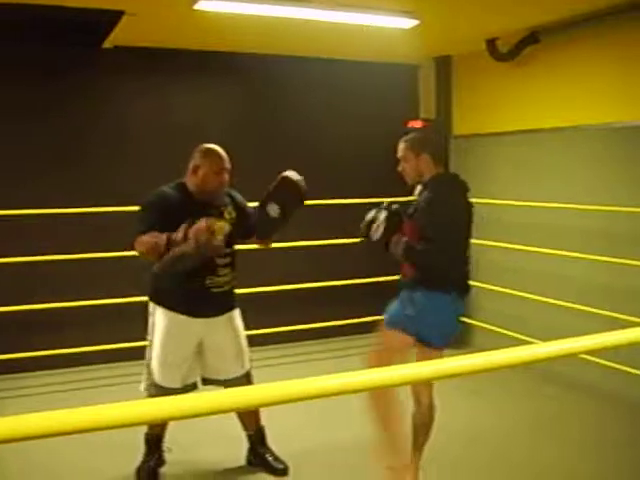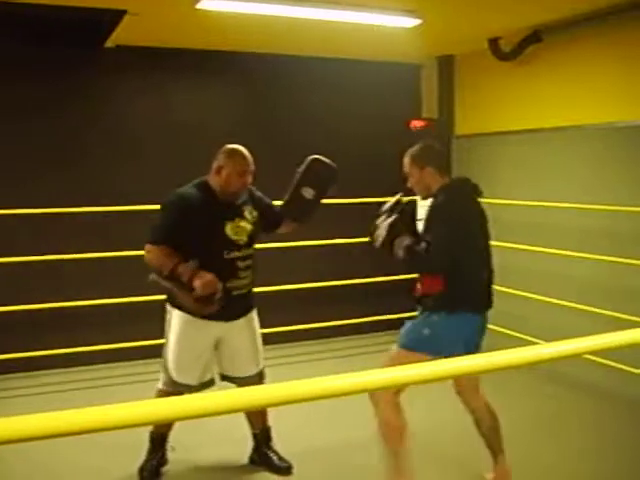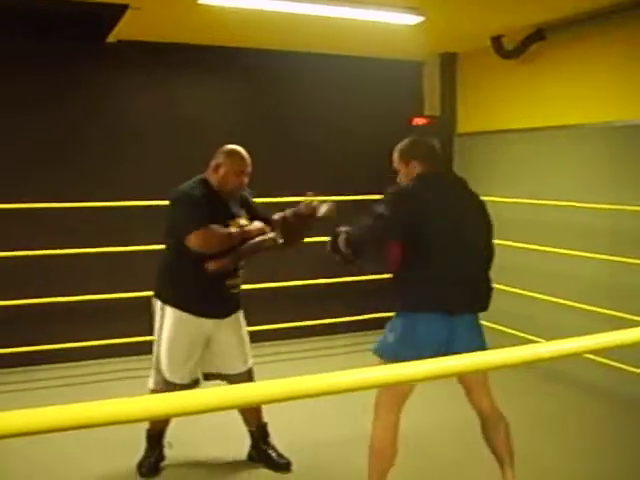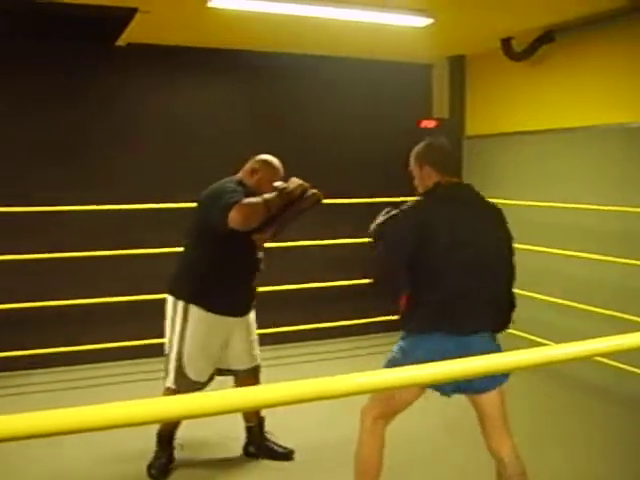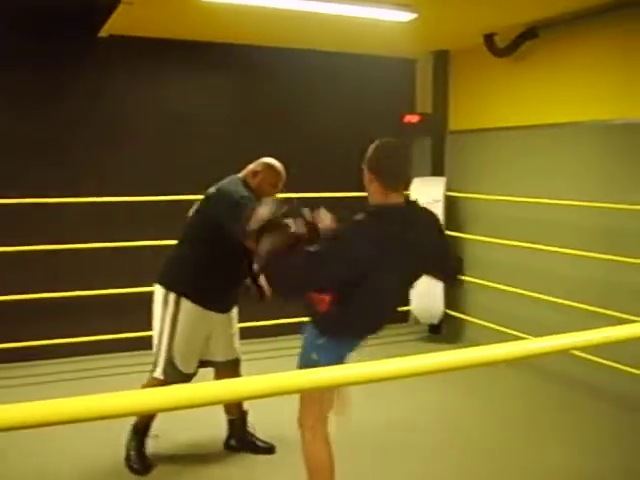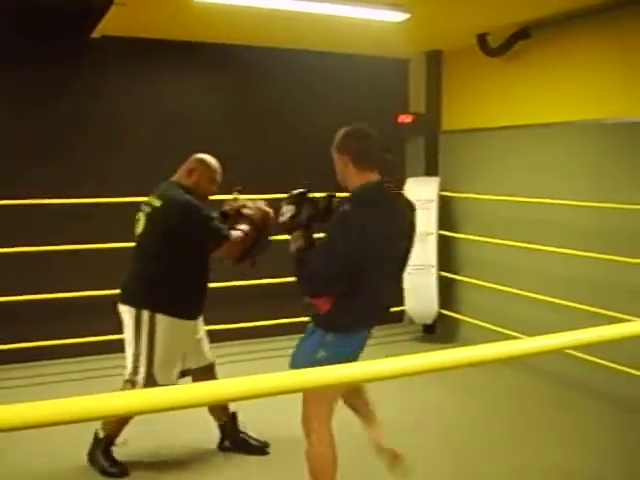
dt=0.4s
person 1, frame 1
left shoulder: (435, 198)
right shoulder: (449, 195)
left elbow: (435, 260)
left wrist: (394, 239)
right wrist: (402, 226)
left hip: (424, 297)
right hip: (448, 299)
right knee: (422, 389)
person 1, frame 2
left shoulder: (446, 207)
right shoulder: (464, 204)
left elbow: (430, 262)
left wrist: (397, 238)
right wrist: (408, 234)
left hip: (447, 315)
right hip: (469, 313)
left knee: (383, 392)
right knee: (471, 396)
person 1, frame 3
left shoulder: (412, 196)
right shoulder: (472, 202)
left elbow: (368, 236)
left wrist: (342, 242)
left hip: (420, 317)
right hip: (464, 315)
left knee: (386, 410)
right knee: (484, 404)
person 1, frame 4
left shoulder: (414, 215)
right shoulder: (491, 215)
left elbow: (389, 276)
right elbow: (503, 274)
left wrist: (383, 240)
left hip: (429, 337)
right hip: (479, 337)
left knee: (373, 418)
right knee: (500, 440)
person 1, frame 5
left shoulder: (358, 235)
right shoulder: (426, 224)
left elbow: (291, 278)
right elbow: (449, 271)
left wrist: (270, 247)
left hip: (335, 329)
right hip: (368, 318)
left knee: (311, 421)
person 1, frame 6
left shoulder: (351, 218)
right shoulder: (401, 208)
left elbow: (313, 283)
left wrist: (297, 238)
left hip: (337, 327)
right hip: (364, 319)
left knee: (315, 422)
right knee: (341, 380)
right ankle: (377, 435)
person 2, frame 1
left shoulder: (232, 201)
right shoulder: (164, 200)
right elbow: (144, 246)
right wrist: (185, 235)
left hip: (222, 309)
right hip: (175, 310)
left knee: (240, 379)
right knee: (163, 386)
left ankle: (258, 447)
right ankle: (152, 451)
person 2, frame 2
left shoulder: (250, 199)
right shoulder: (185, 202)
left elbow: (284, 223)
right elbow: (153, 252)
left wrist: (306, 192)
right wrist: (191, 275)
left hip: (240, 310)
right hip: (196, 311)
left knee: (252, 378)
right knee: (176, 383)
left ankle: (262, 447)
right ankle: (156, 451)
person 2, frame 3
left shoulder: (239, 200)
right shoulder: (189, 197)
left elbow: (272, 228)
right elbow: (201, 240)
right wrist: (246, 233)
left hip: (226, 308)
right hip: (182, 307)
left knee: (242, 376)
right knee: (169, 380)
left ankle: (260, 443)
right ankle: (154, 446)
person 2, frame 4
left shoulder: (250, 200)
right shoulder: (224, 193)
right elbow: (242, 219)
right wrist: (284, 195)
left hip: (237, 305)
right hip: (198, 304)
left knee: (248, 370)
right knee: (184, 380)
left ankle: (255, 439)
right ankle: (164, 447)
person 2, frame 5
left shoulder: (236, 197)
right shoulder: (235, 196)
right elbow: (255, 238)
left wrist: (257, 277)
left hip: (217, 299)
right hip: (184, 296)
left knee: (228, 364)
right knee: (168, 372)
left ankle: (238, 432)
right ankle: (137, 438)
person 2, frame 6
left shoulder: (168, 198)
right shoulder: (184, 205)
left elbow: (191, 242)
right elbow: (227, 249)
right wrist: (251, 223)
left hip: (179, 308)
right hip: (153, 308)
left knee: (204, 370)
right knee: (142, 383)
left ankle: (231, 434)
right ankle: (101, 446)
